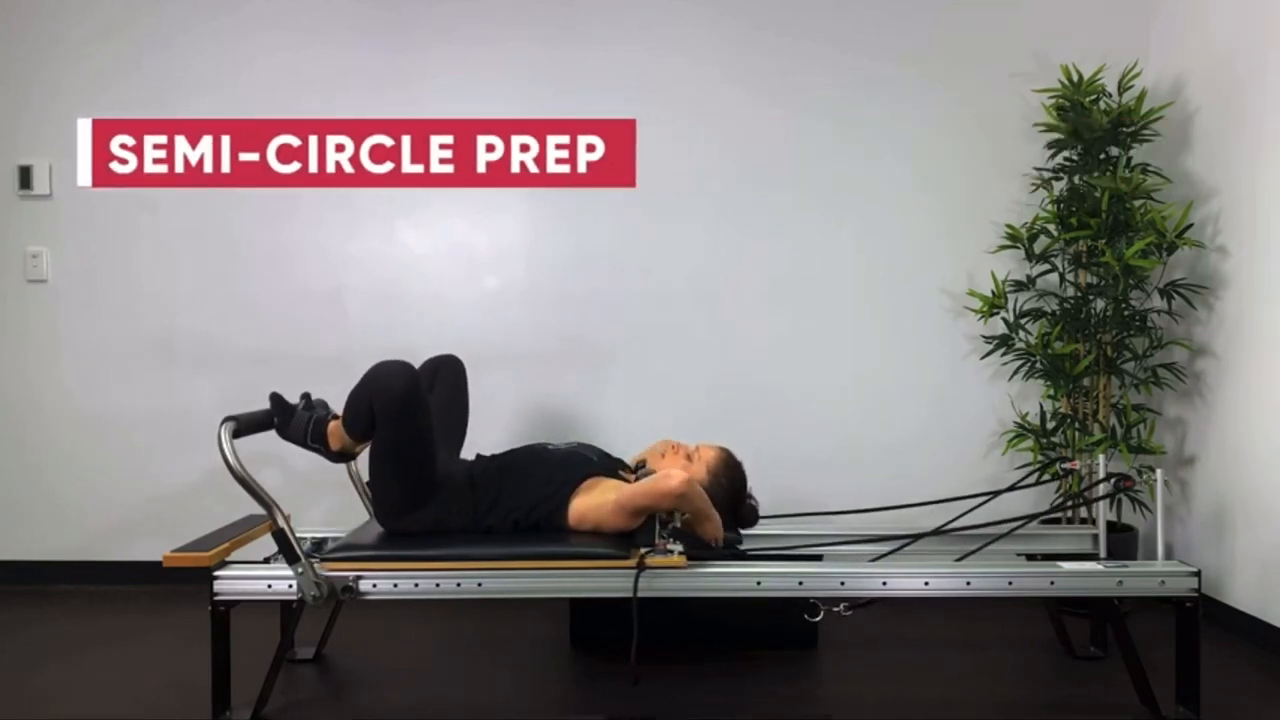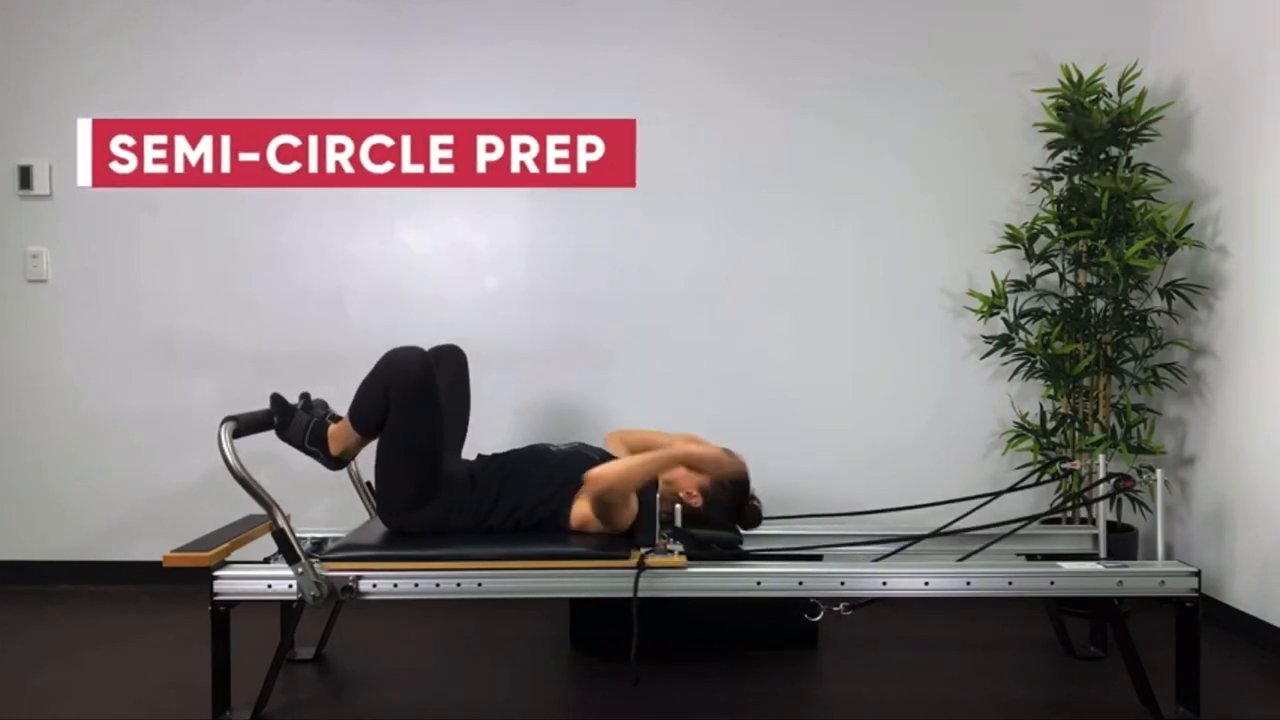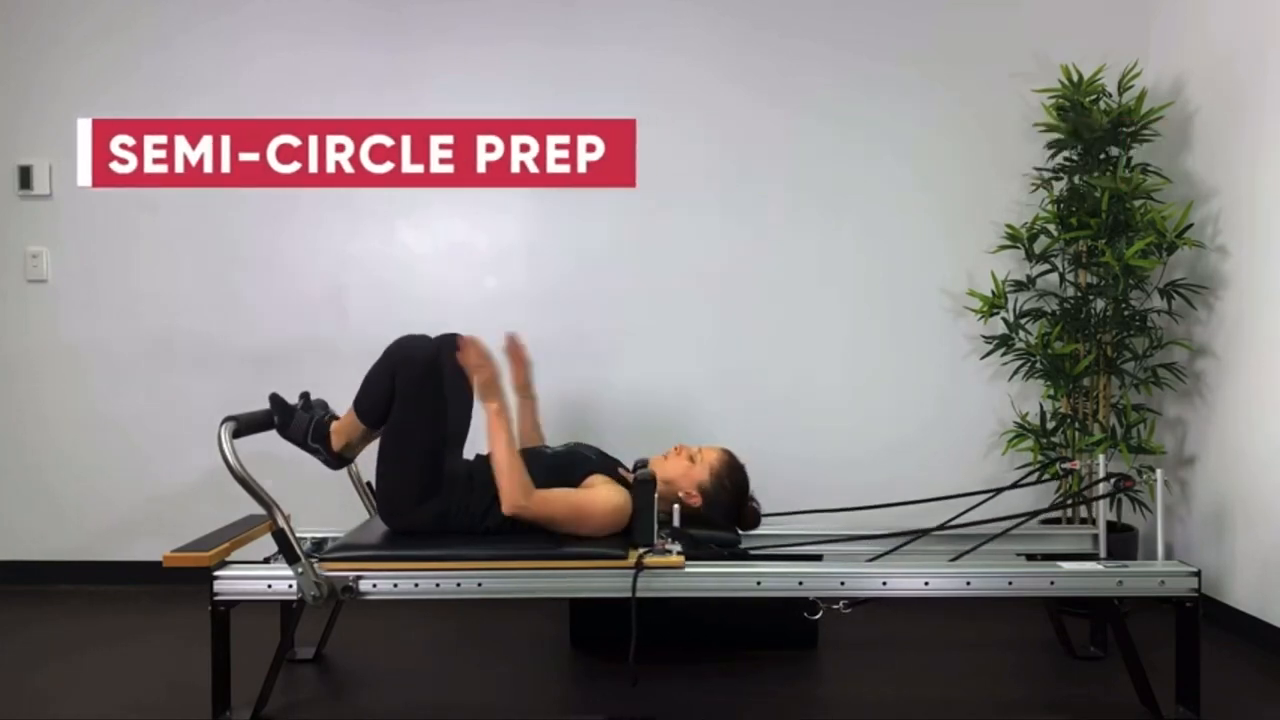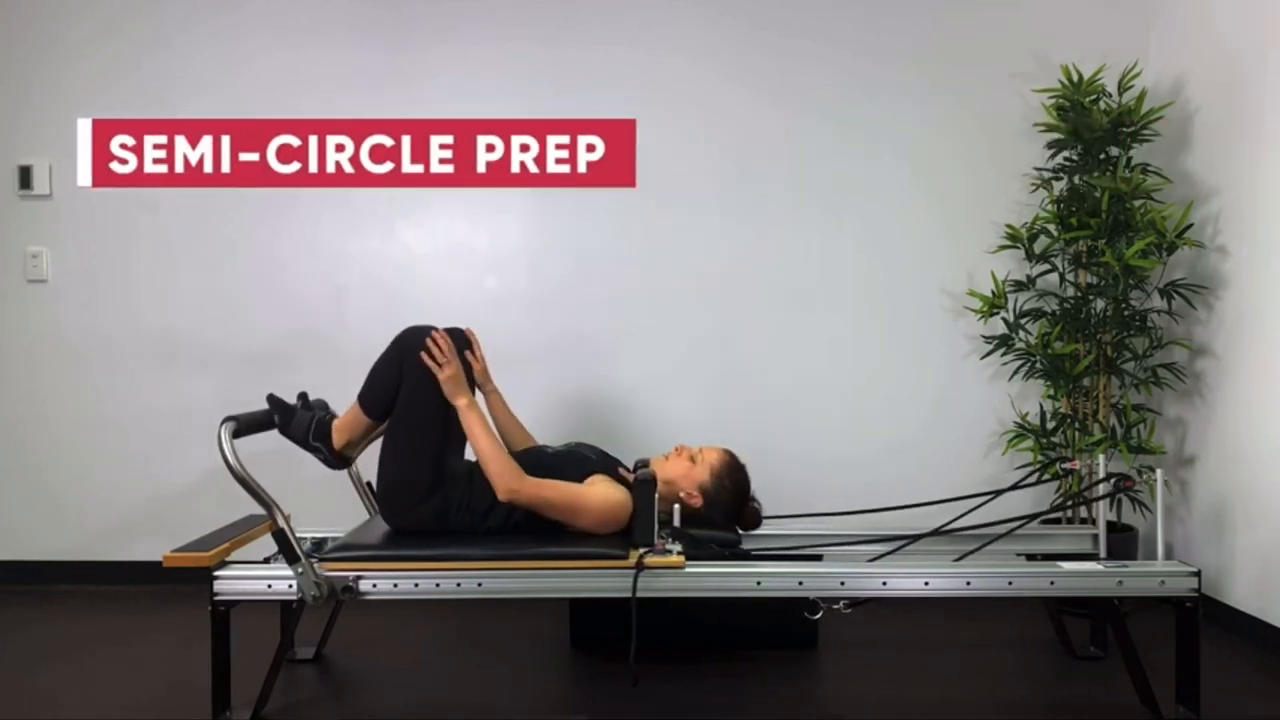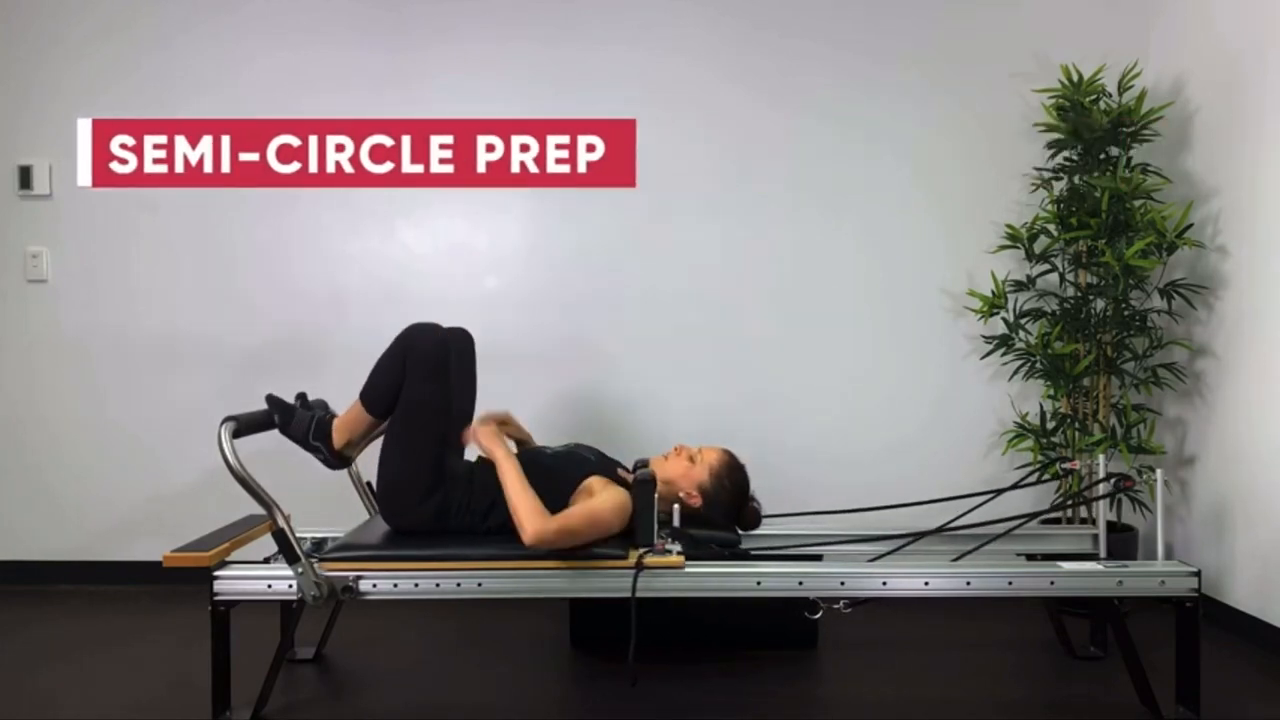
dt=0.3s
person 1, frame 1
left shoulder: (622, 512)
right shoulder: (626, 477)
left elbow: (674, 483)
right elbow: (660, 455)
left wrist: (705, 516)
left hip: (422, 507)
right hip: (449, 484)
left knee: (394, 379)
right knee: (444, 368)
left ankle: (331, 437)
right ankle: (340, 427)
person 1, frame 2
left shoulder: (620, 509)
right shoulder: (628, 486)
left elbow: (601, 480)
right elbow: (619, 437)
left wrist: (683, 454)
right wrist: (682, 444)
left hip: (425, 507)
right hip: (453, 483)
left knee: (408, 365)
right knee: (446, 358)
left ankle: (333, 442)
right ankle: (337, 429)
person 1, frame 3
left shoulder: (615, 507)
right shoulder: (625, 484)
left elbow: (519, 503)
left wrist: (494, 402)
right wrist: (525, 389)
left hip: (423, 506)
right hip: (448, 485)
left knee: (416, 355)
right knee: (447, 348)
left ankle: (332, 440)
right ankle: (341, 430)
person 1, frame 4
left shoulder: (615, 505)
right shoulder: (625, 483)
left elbow: (513, 488)
right elbow: (536, 461)
left wrist: (461, 400)
right wrist: (487, 387)
left hip: (426, 504)
right hip: (451, 485)
left knee: (421, 345)
right knee: (445, 344)
left ankle: (334, 439)
right ankle: (339, 432)
person 1, frame 5
left shoulder: (617, 506)
right shoulder: (625, 484)
left elbow: (538, 532)
left wrist: (505, 452)
right wrist: (519, 435)
left hip: (423, 504)
right hip: (448, 488)
left knee: (424, 341)
right knee: (452, 341)
left ankle: (334, 439)
right ankle: (337, 430)
